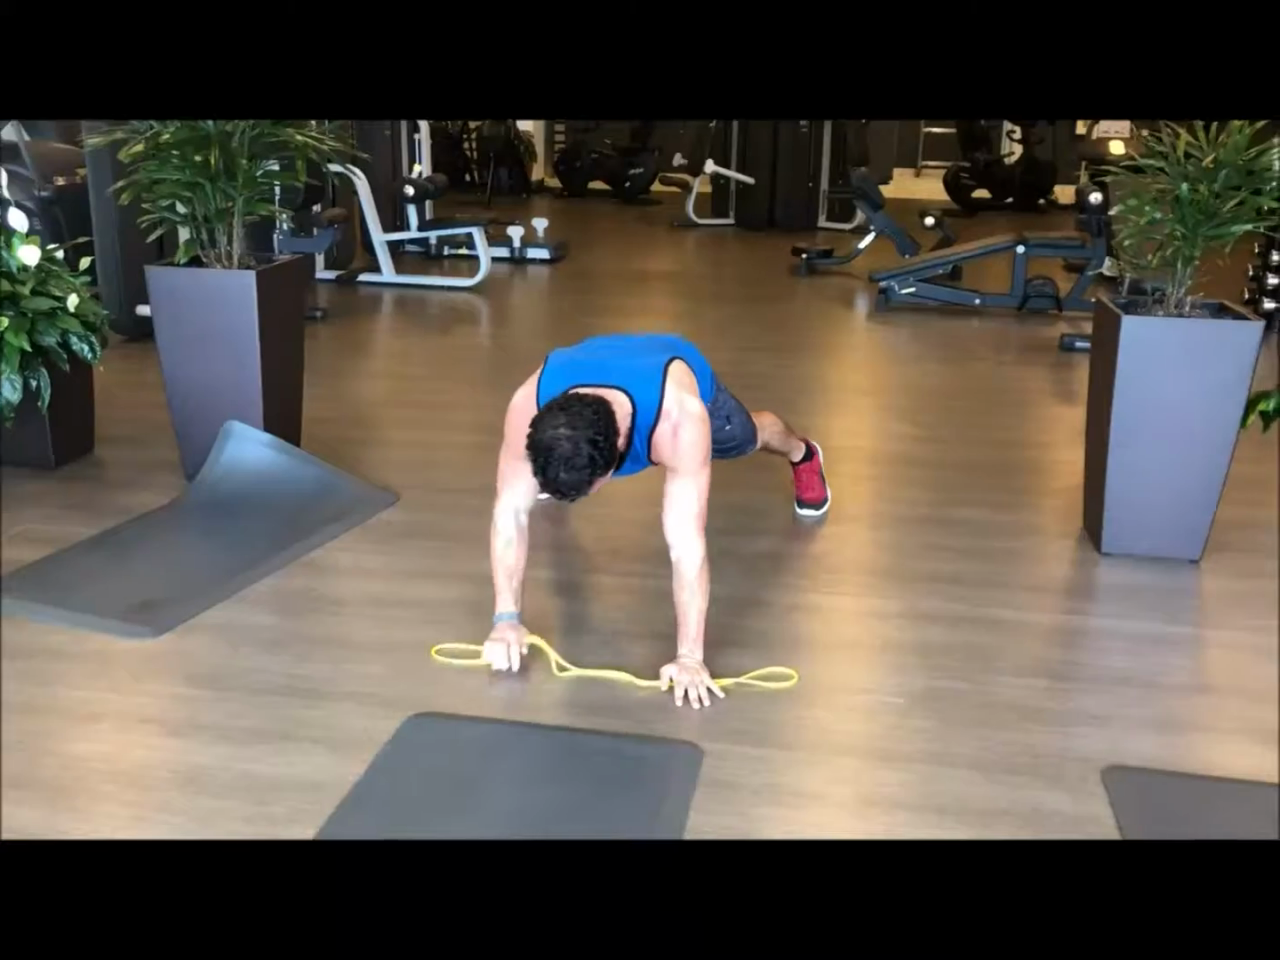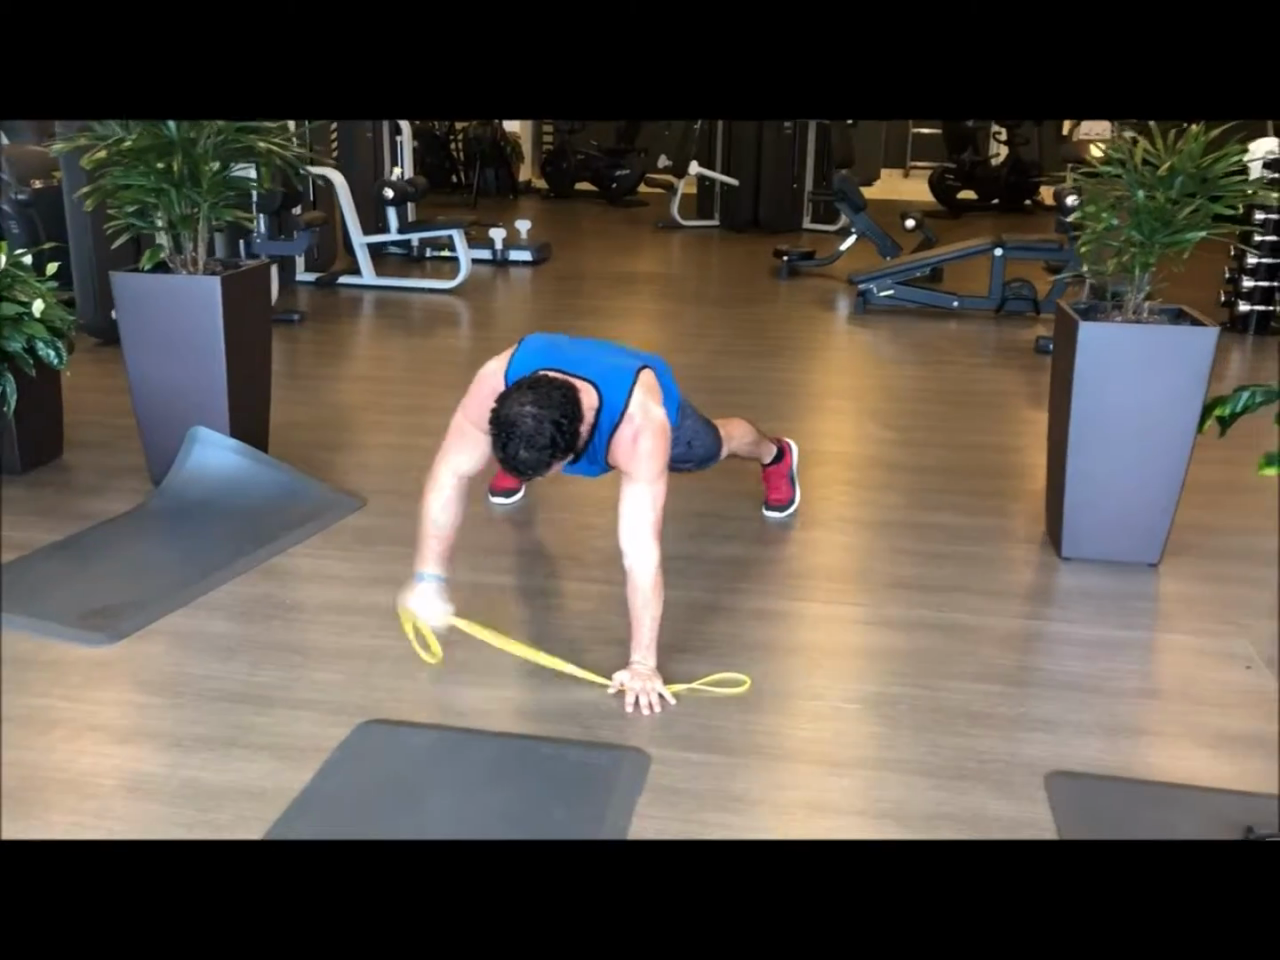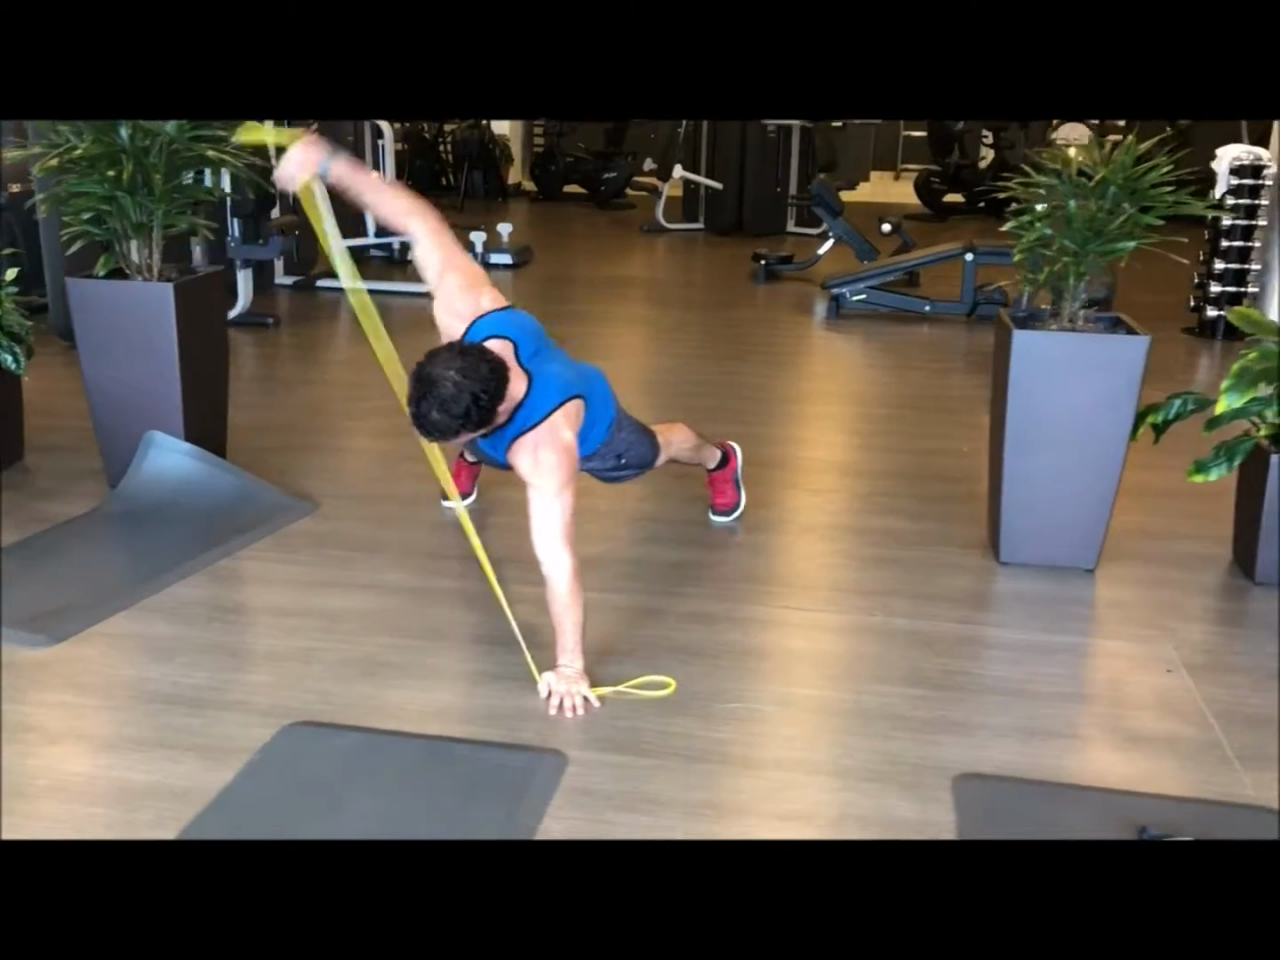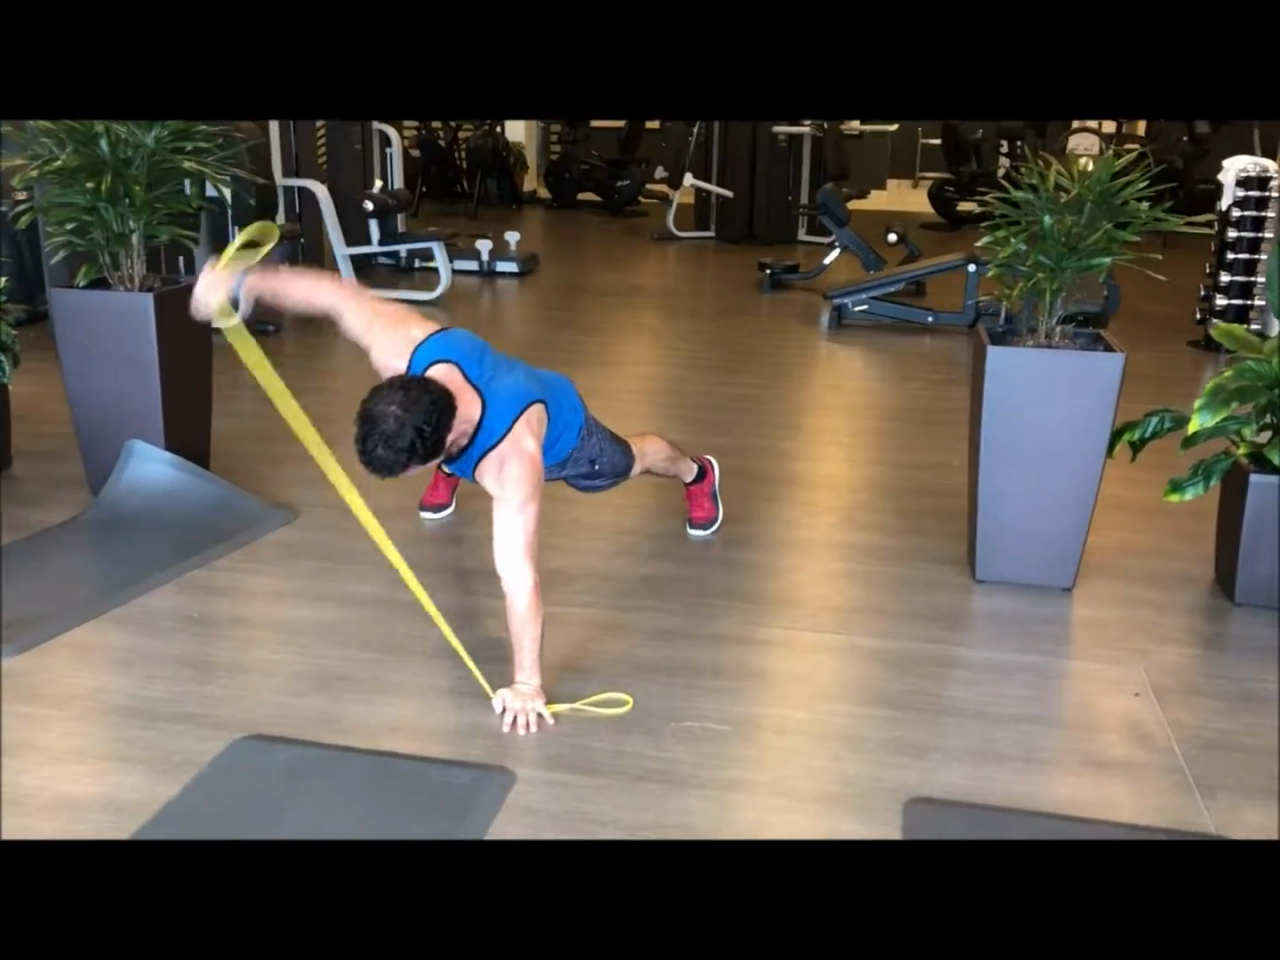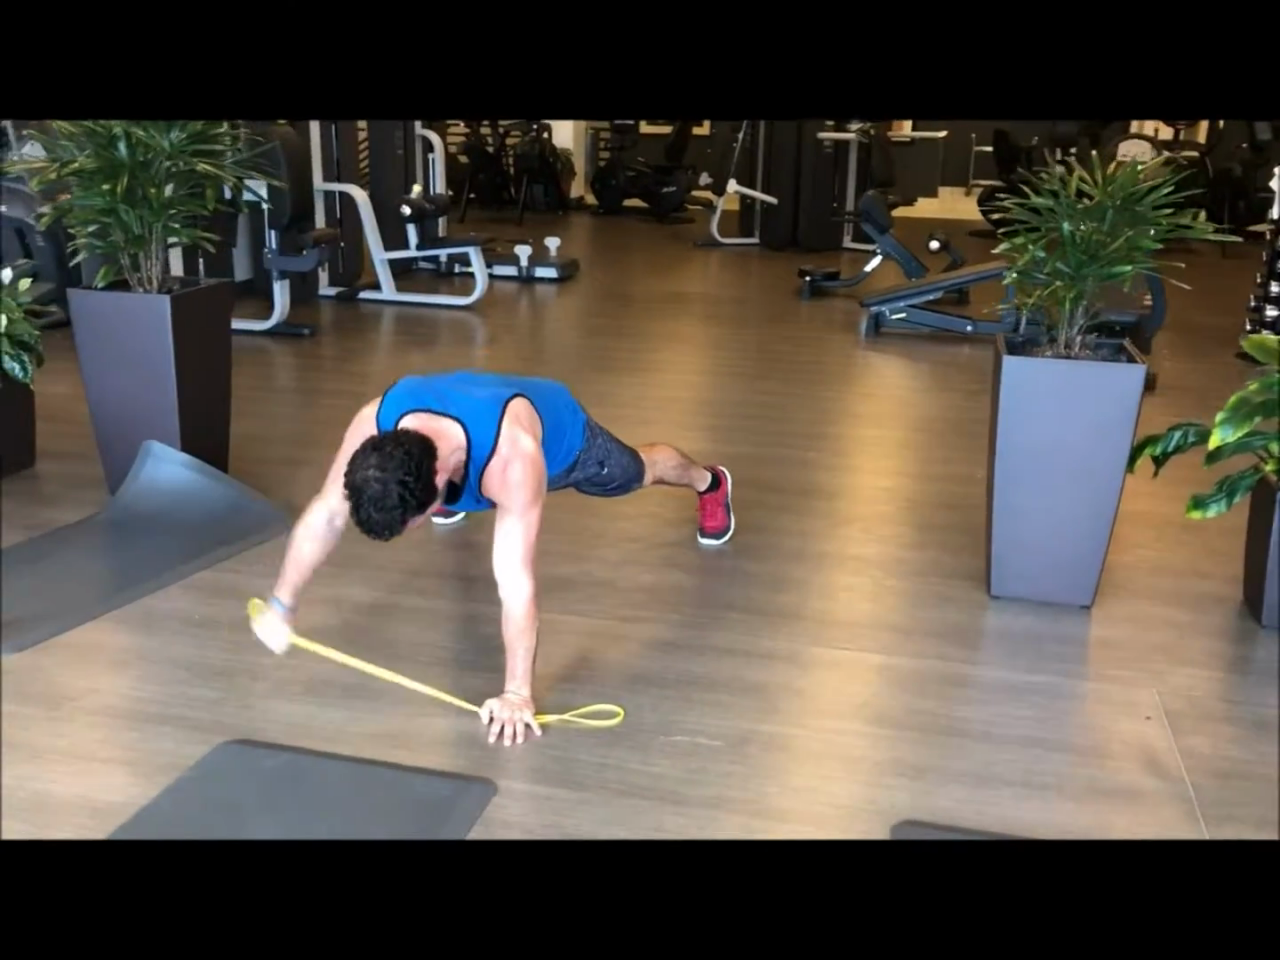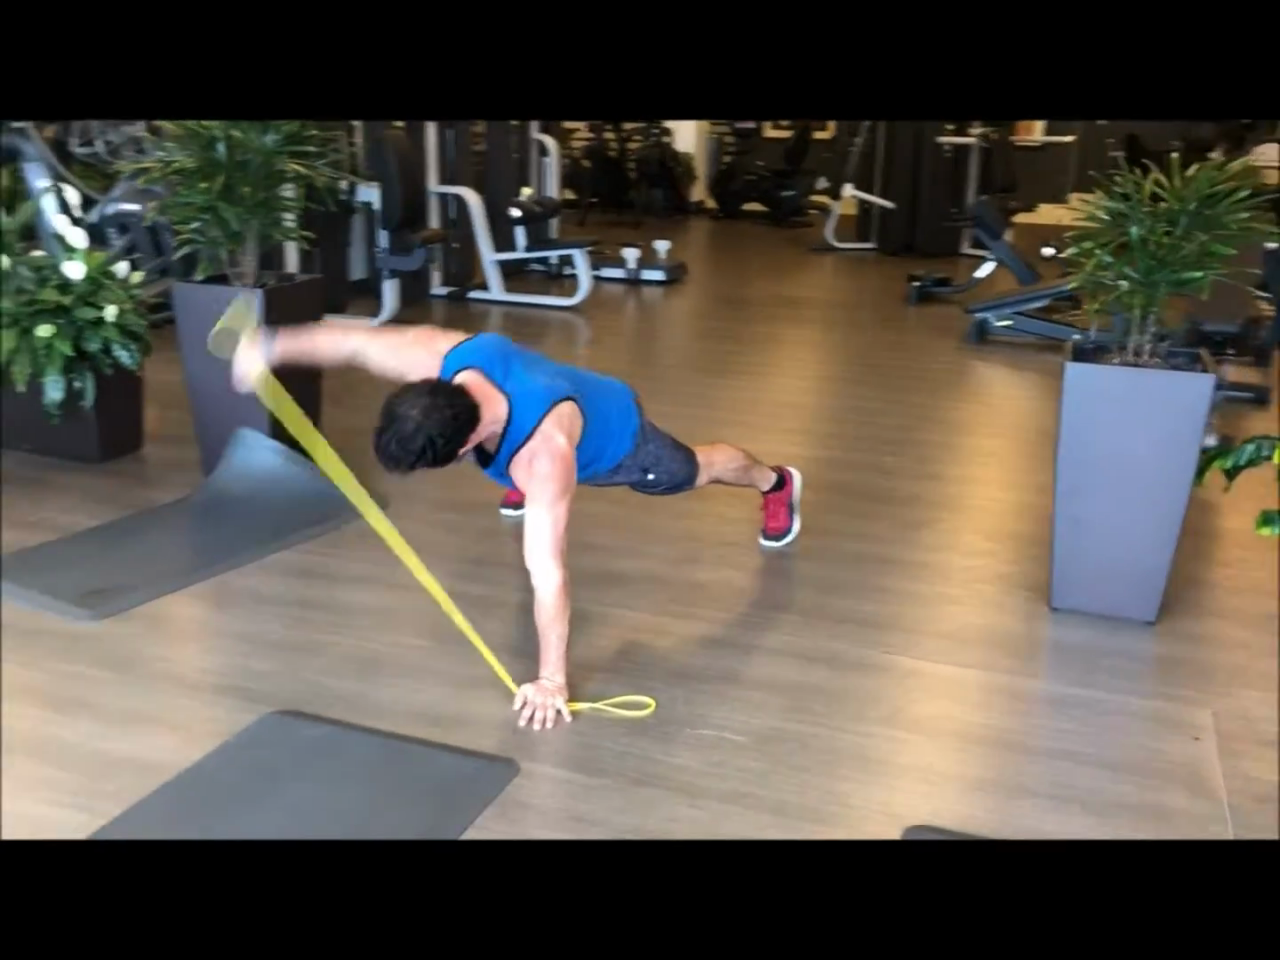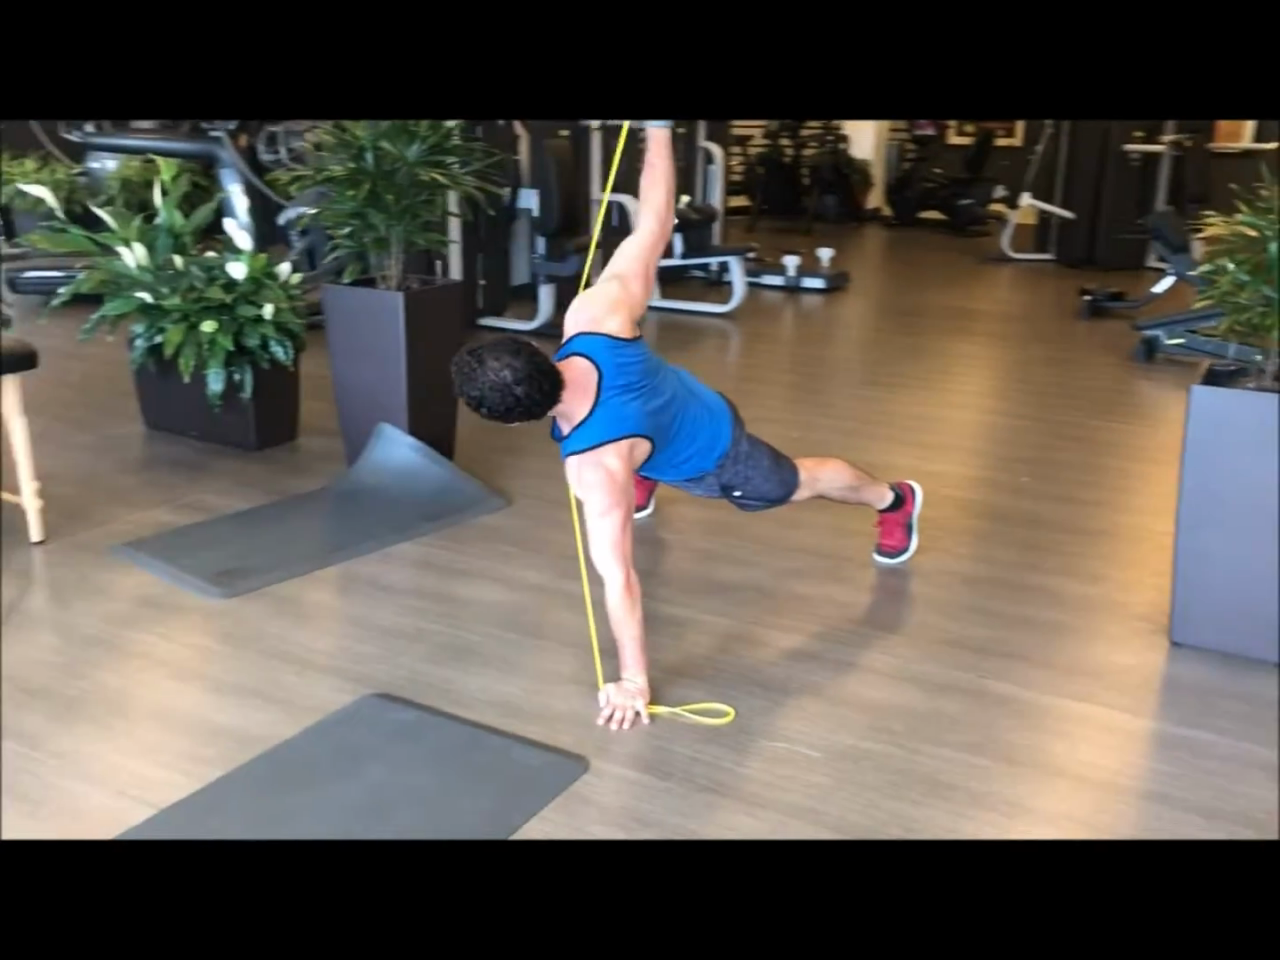
dt=0.5s
person 1, frame 1
left shoulder: (680, 421)
right shoulder: (529, 407)
left elbow: (686, 545)
right elbow: (511, 511)
left wrist: (689, 657)
right wrist: (506, 617)
left hip: (687, 375)
left knee: (747, 437)
left ankle: (801, 453)
person 1, frame 2
left shoulder: (640, 428)
right shoulder: (498, 382)
left elbow: (641, 552)
right elbow: (449, 475)
left wrist: (642, 664)
right wrist: (428, 577)
left knee: (713, 444)
right knee: (521, 464)
left ankle: (774, 453)
right ankle: (513, 473)
person 1, frame 3
left shoulder: (545, 441)
right shoulder: (480, 319)
left elbow: (556, 559)
right elbow: (421, 226)
left wrist: (571, 669)
right wrist: (325, 160)
left hip: (589, 430)
left knee: (652, 455)
right knee: (469, 454)
left ankle: (718, 457)
right ankle: (480, 460)
person 1, frame 4
left shoulder: (510, 453)
right shoulder: (418, 355)
left elbow: (519, 577)
right elbow: (338, 297)
left wrist: (527, 683)
right wrist: (240, 282)
left hip: (562, 438)
right hip: (518, 392)
left knee: (625, 463)
right knee: (440, 478)
left ankle: (694, 469)
right ankle: (447, 482)
person 1, frame 5
left shoulder: (510, 459)
right shoulder: (373, 427)
left elbow: (515, 585)
right elbow: (326, 515)
left wrist: (516, 694)
right wrist: (281, 607)
left hip: (564, 439)
right hip: (477, 413)
left knee: (639, 471)
right knee: (461, 501)
left ankle: (708, 481)
right ankle: (471, 498)
person 1, frame 6
left shoulder: (541, 454)
right shoulder: (449, 358)
left elbow: (547, 573)
right elbow: (357, 341)
left wrist: (551, 681)
right wrist: (273, 344)
left hip: (619, 444)
right hip: (572, 402)
left knee: (695, 469)
left ankle: (775, 482)
person 1, frame 7
left shoulder: (595, 465)
right shoulder: (597, 321)
left elbow: (617, 579)
right elbow: (651, 230)
left wrist: (634, 682)
right wrist: (658, 132)
left hip: (714, 459)
right hip: (690, 406)
left knee: (800, 485)
left ankle: (895, 499)
